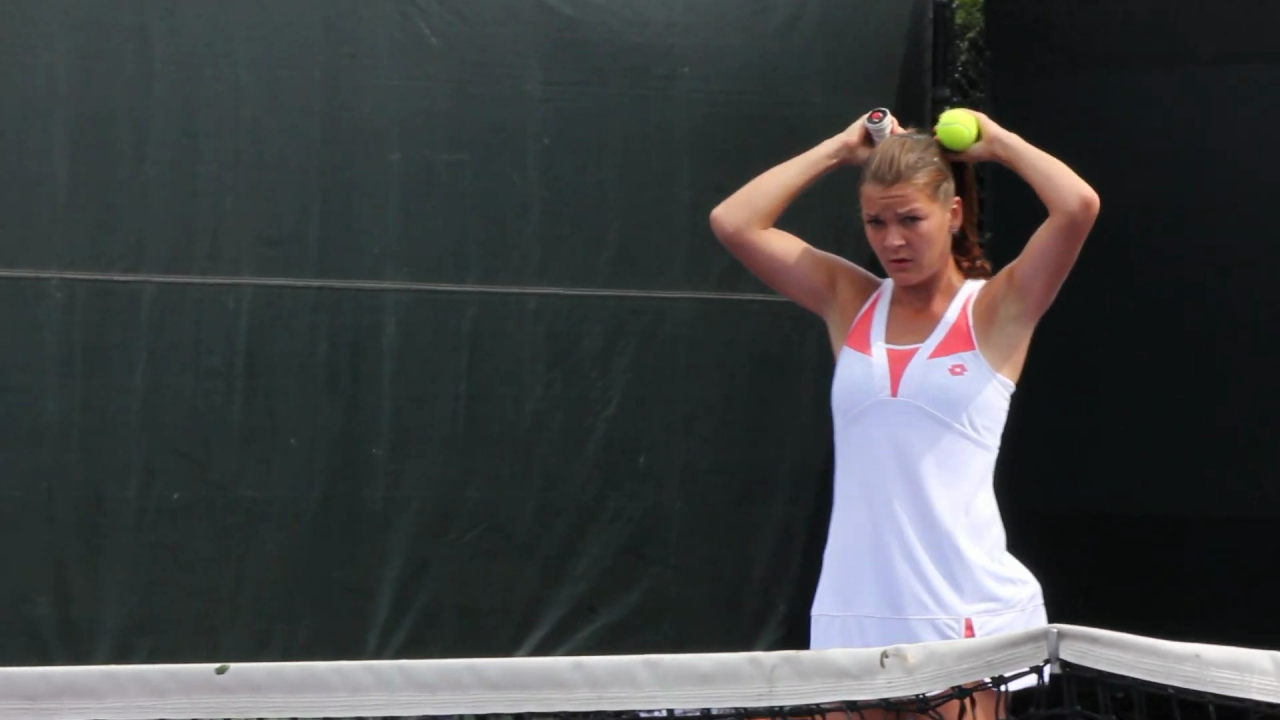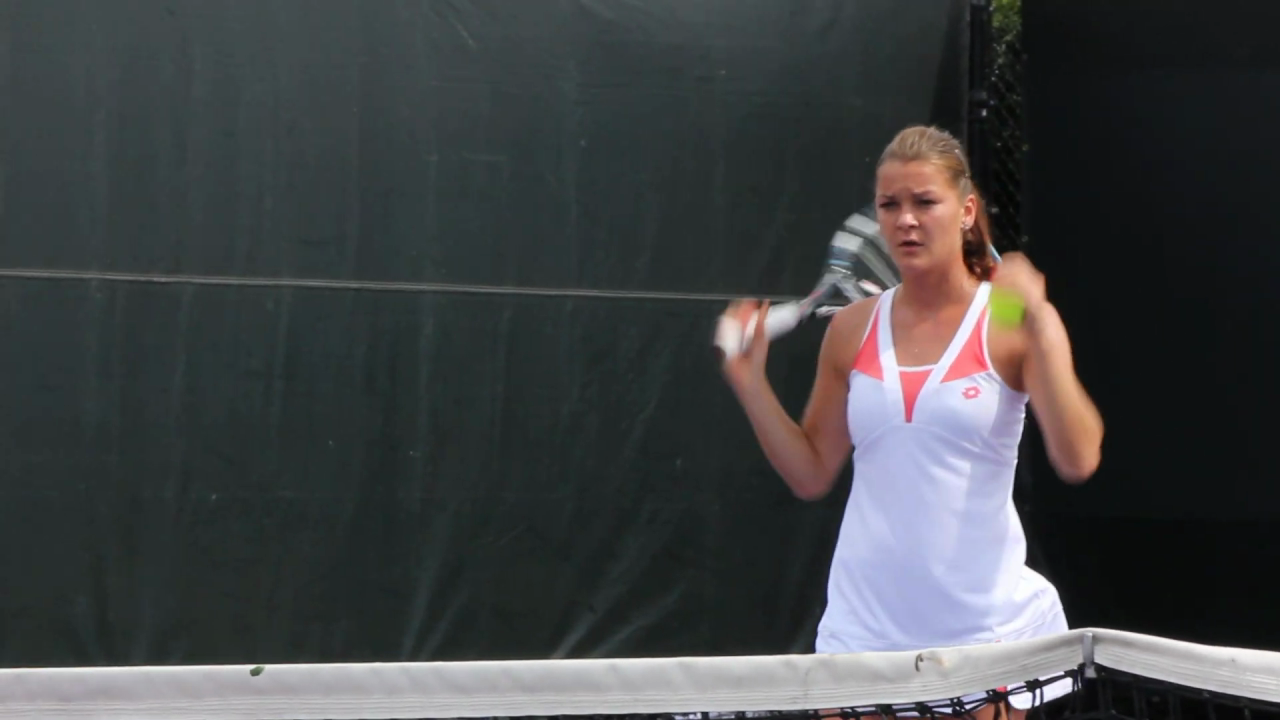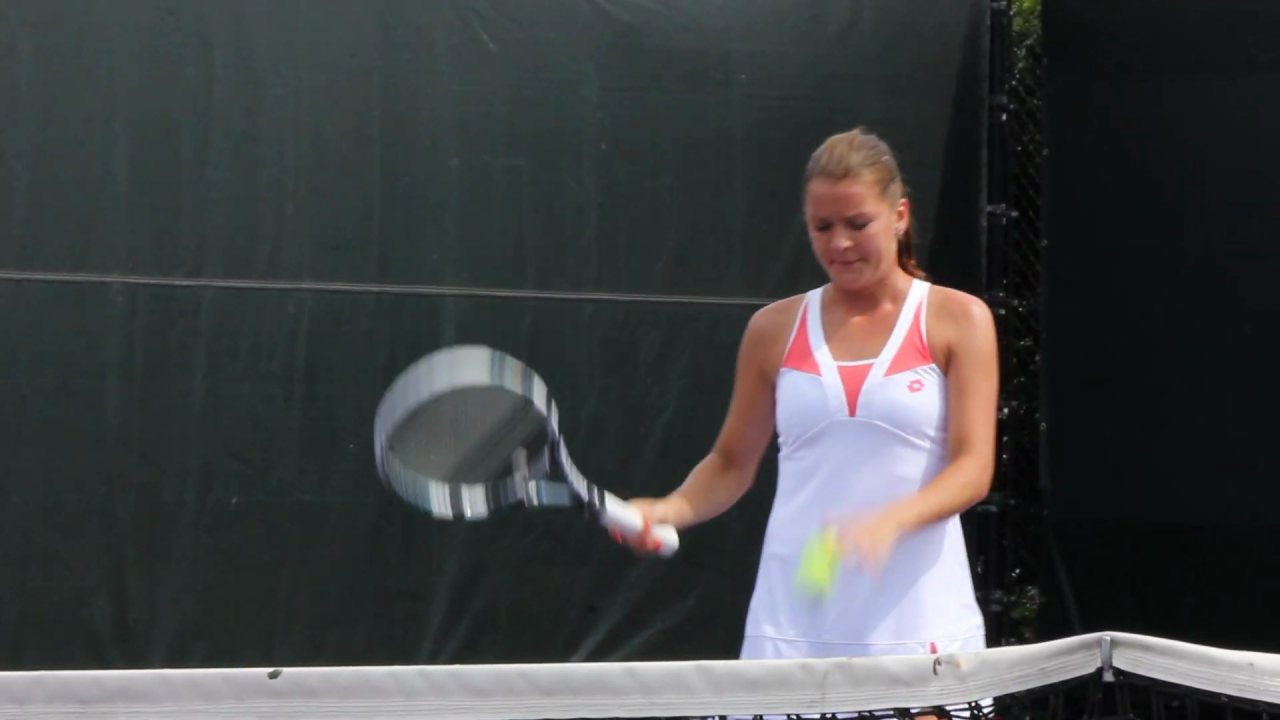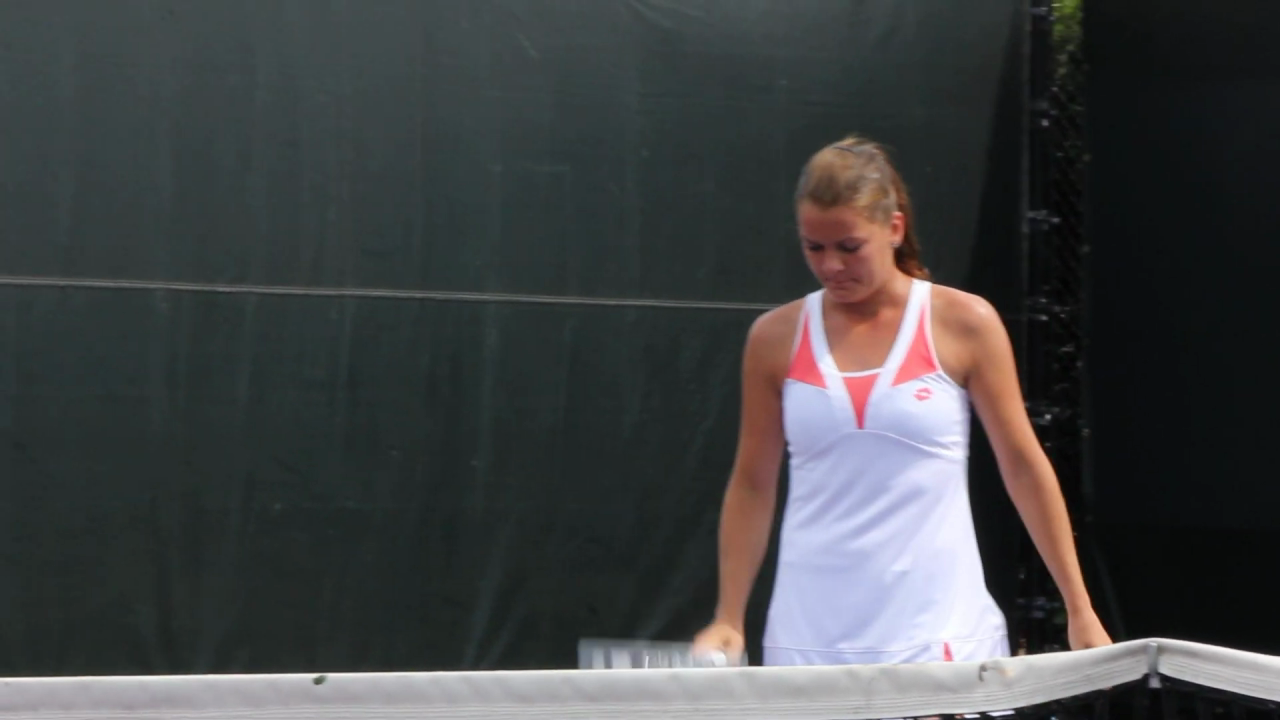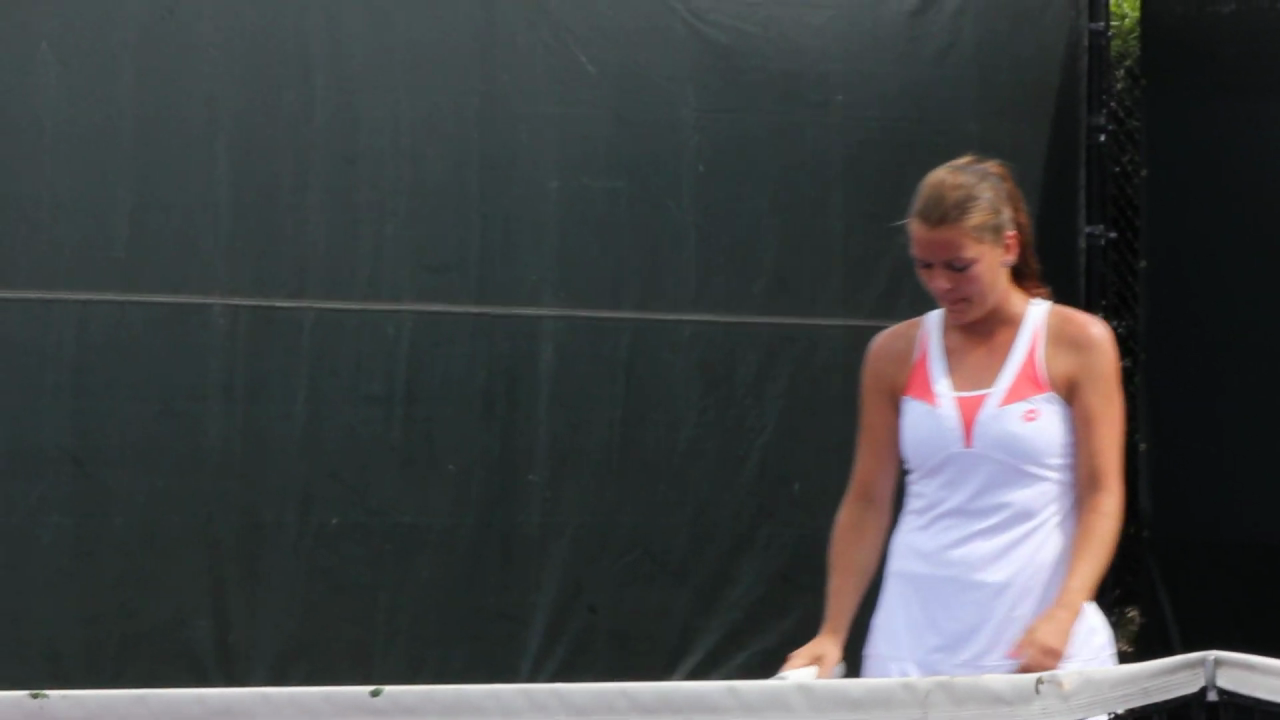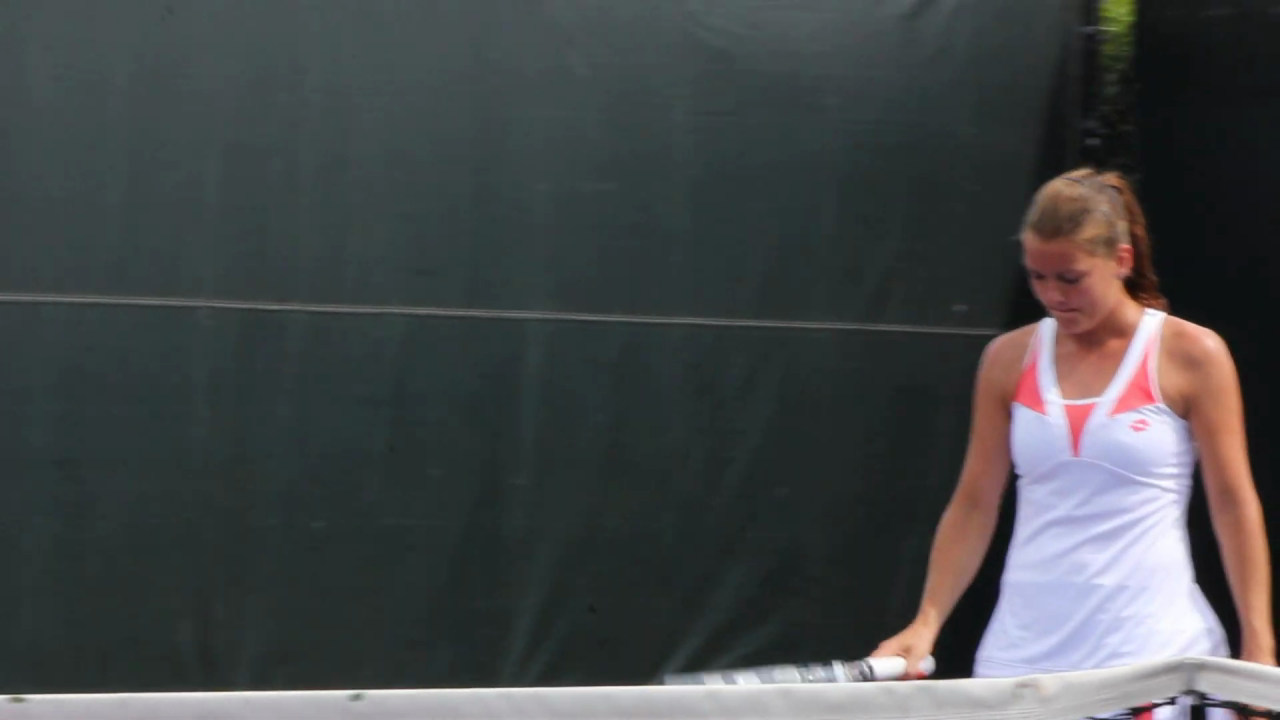
dt=0.5s
person 1, frame 1
left shoulder: (1000, 308)
right shoulder: (850, 301)
left elbow: (1078, 208)
right elbow: (732, 226)
left wrist: (1002, 145)
right wrist: (842, 148)
left hip: (962, 613)
right hip: (851, 611)
person 1, frame 2
left shoulder: (1017, 326)
right shoulder: (852, 327)
left elbow: (1079, 460)
right elbow: (812, 476)
left wrist: (1040, 331)
right wrist: (750, 381)
left hip: (982, 627)
right hip: (863, 625)
person 1, frame 3
left shoulder: (958, 319)
right shoulder: (774, 328)
left elbow: (973, 469)
right elbow: (732, 461)
left wrist: (890, 522)
right wrist: (669, 511)
left hip: (917, 625)
right hip: (790, 627)
person 1, frame 4
left shoulder: (965, 323)
right shoulder: (775, 336)
left elbow: (1024, 467)
right elbow: (752, 483)
left wrist: (1079, 609)
right wrist: (728, 617)
left hip: (939, 632)
right hip: (809, 636)
person 1, frame 5
left shoulder: (1079, 343)
right shoulder: (894, 353)
left elbow: (1102, 495)
right elbow: (867, 500)
left wrist: (1061, 616)
right wrist: (833, 634)
left hip: (1039, 646)
right hip: (915, 646)
person 1, frame 6
left shoulder: (1191, 355)
right shoulder: (1009, 359)
left elbow: (1235, 504)
right elbow: (974, 505)
left wrist: (1258, 645)
right wrist: (926, 624)
left hip: (1152, 653)
right hip: (1026, 651)
